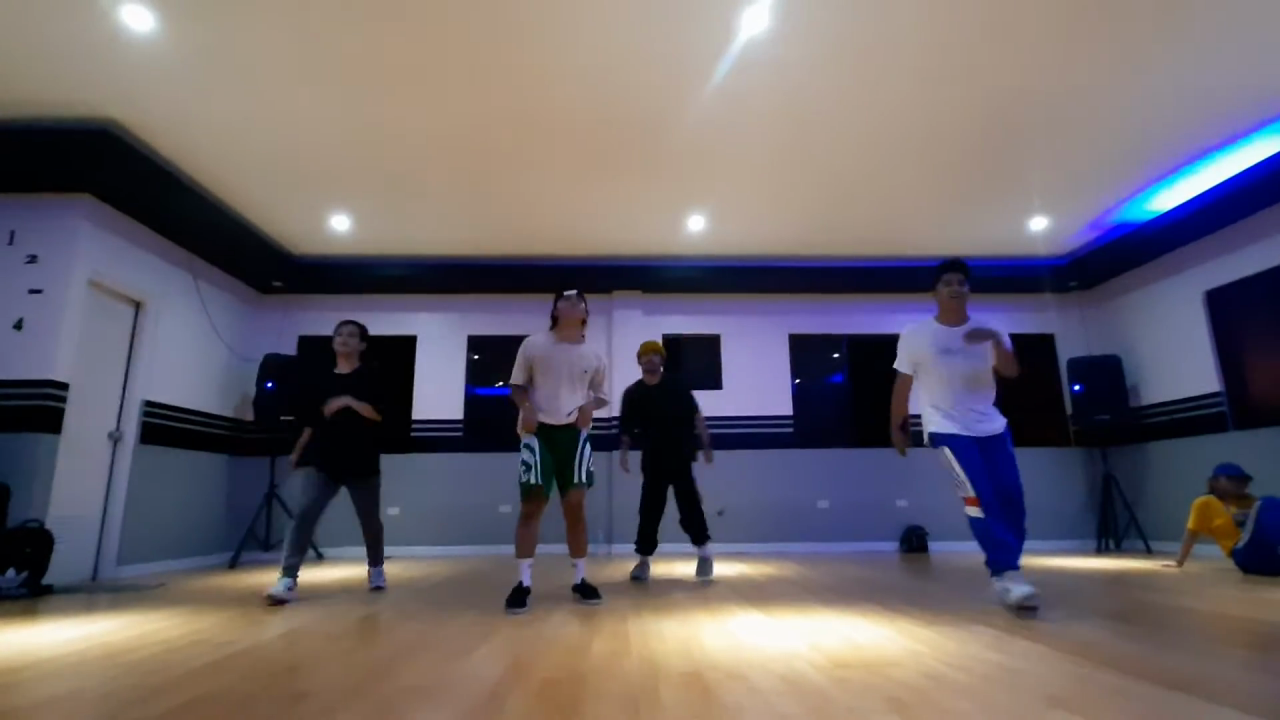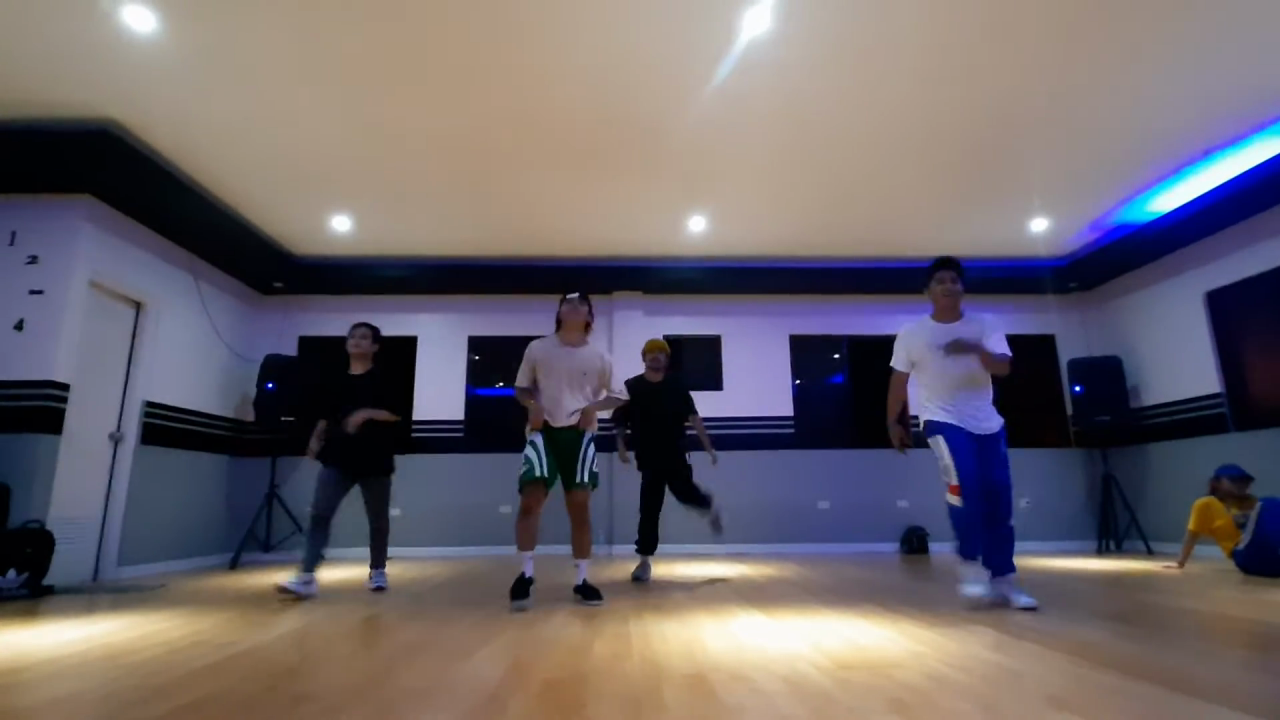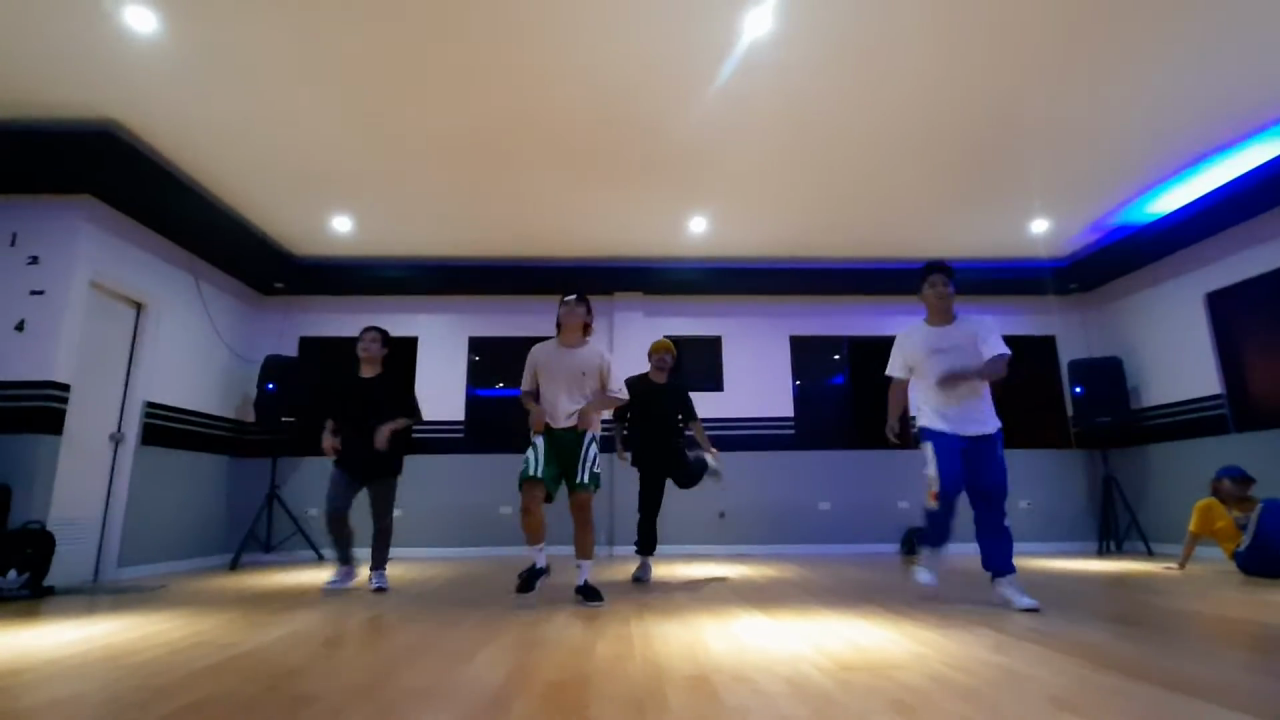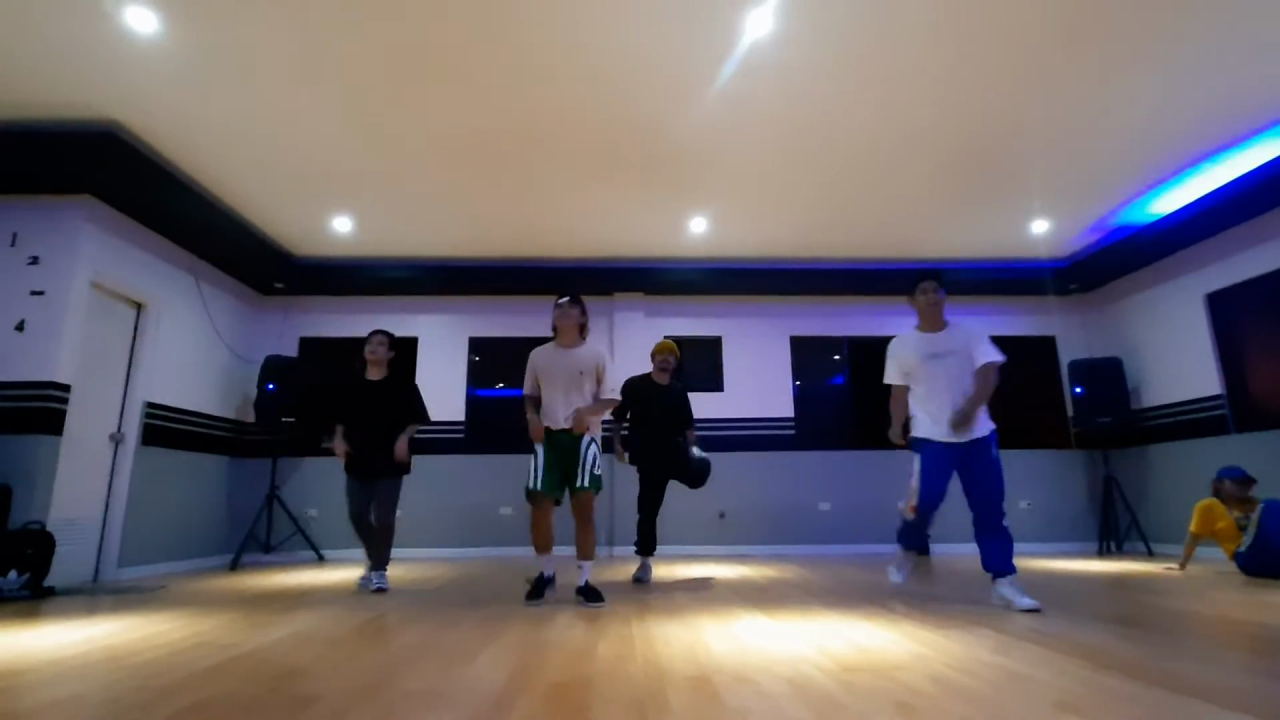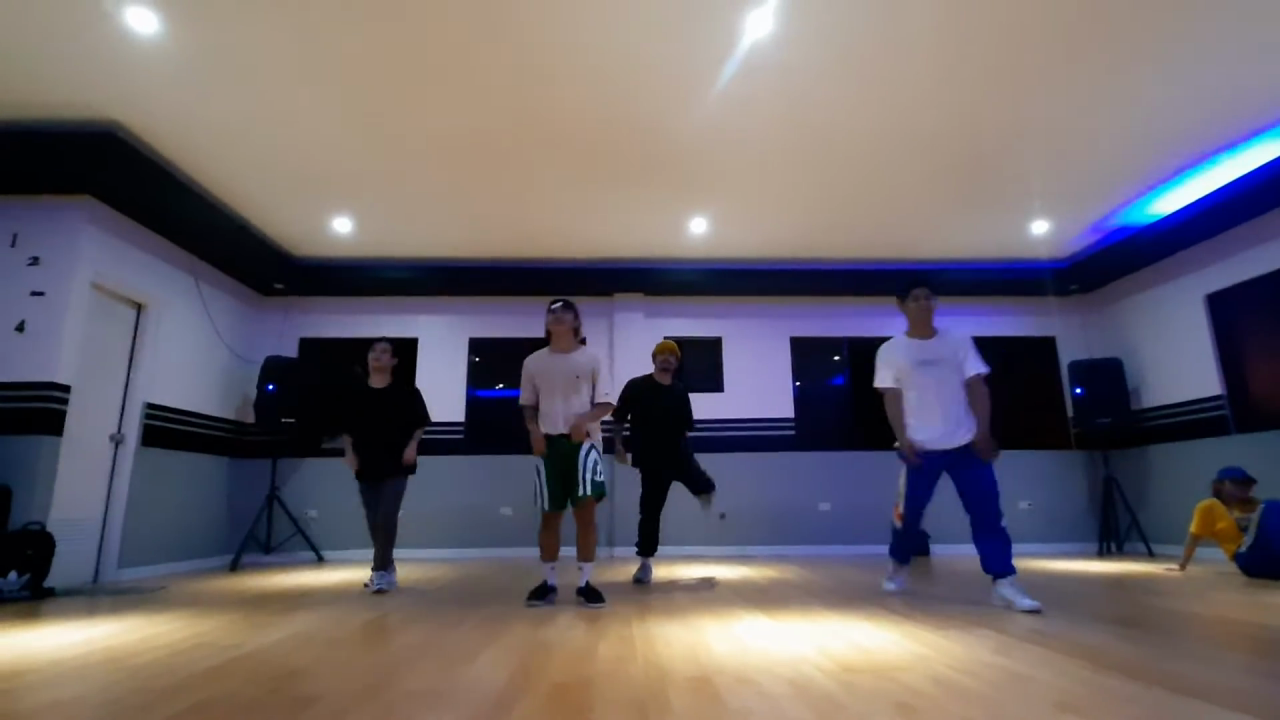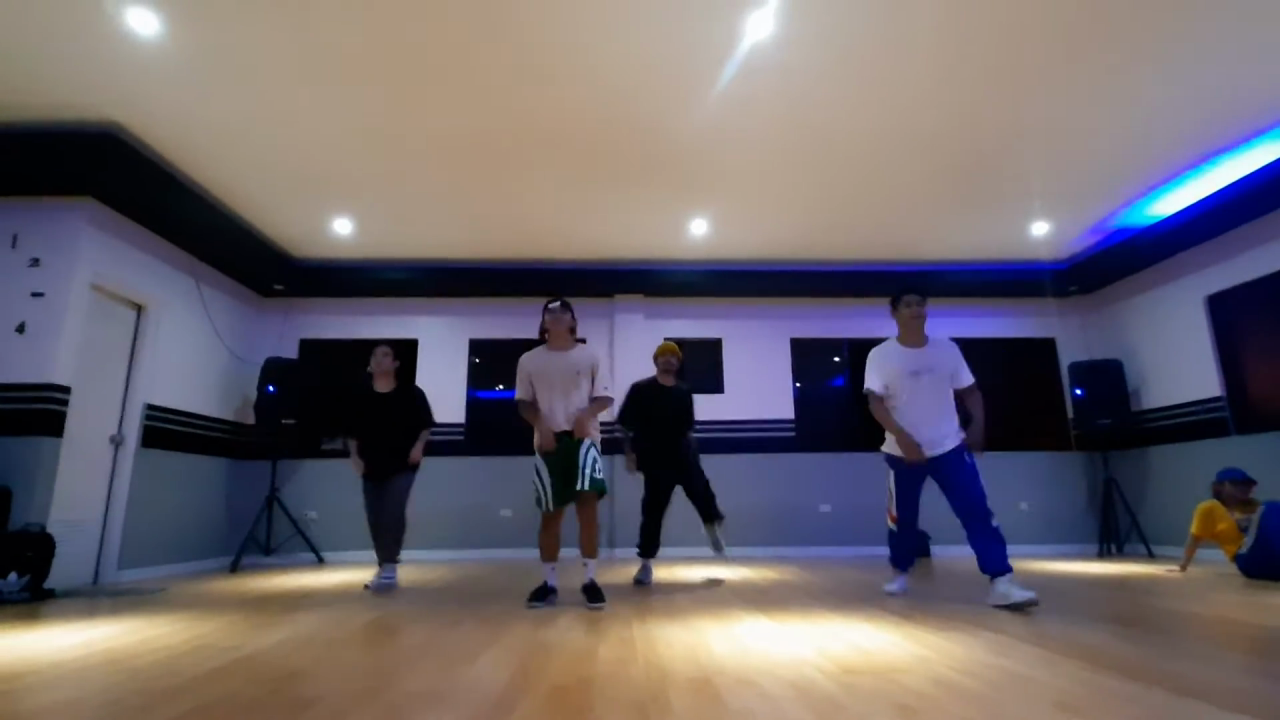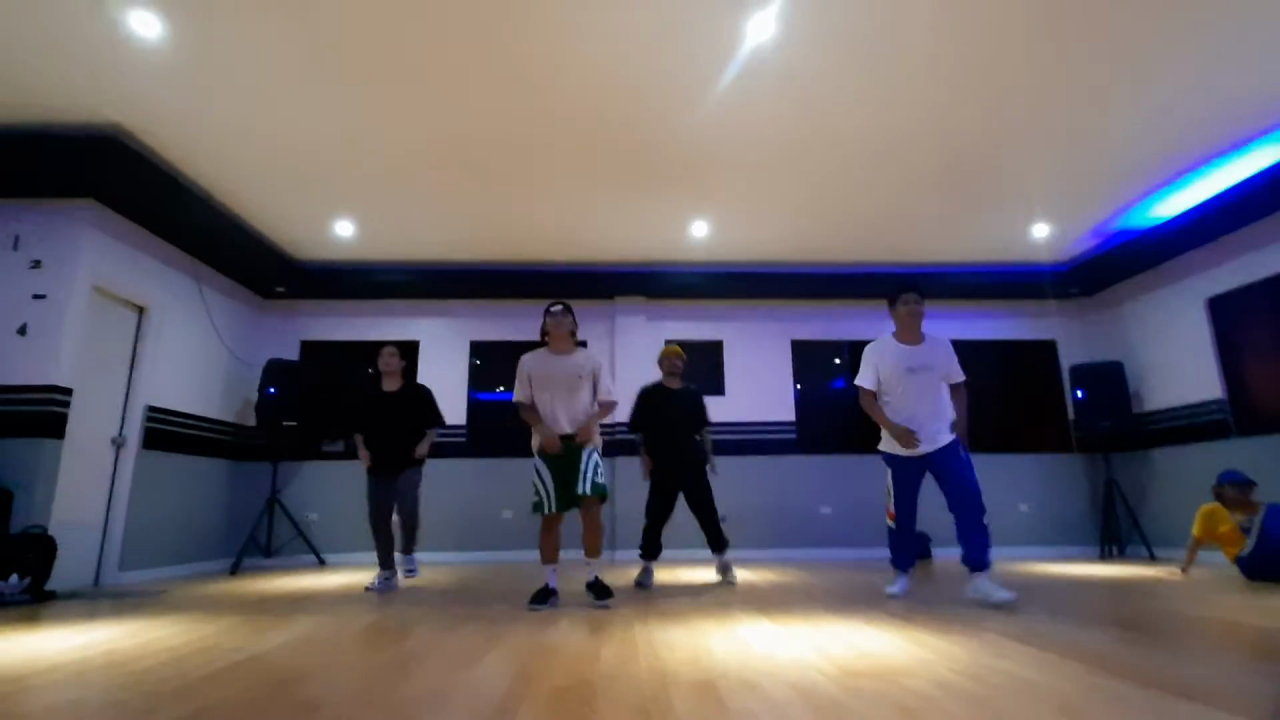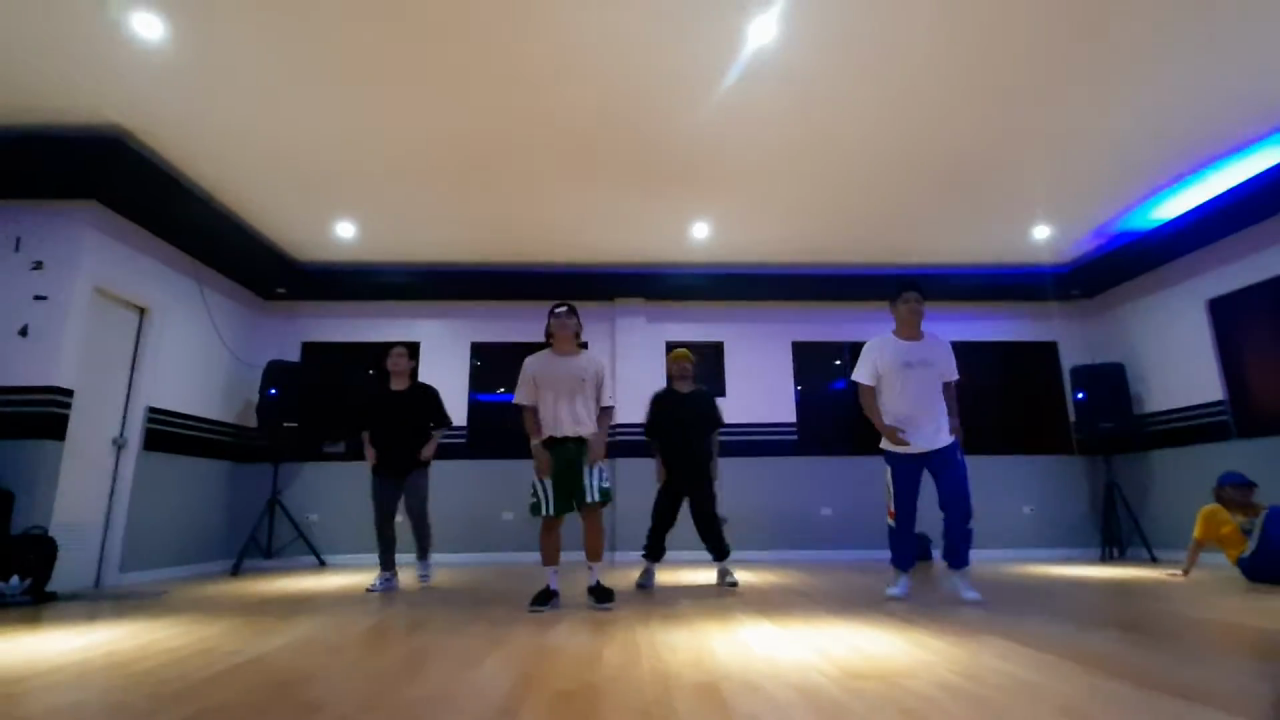
dt=0.1s
person 1, frame 1
left shoulder: (984, 331)
right shoulder: (915, 335)
left elbow: (1010, 370)
right elbow: (903, 384)
left wrist: (996, 340)
right wrist: (896, 426)
left hip: (991, 426)
right hip: (946, 428)
left knee: (1010, 498)
right knee: (979, 496)
left ankle: (1003, 572)
right ankle: (1007, 575)
person 1, frame 2
left shoulder: (984, 326)
right shoulder: (912, 333)
left elbow: (1002, 367)
right elbow: (899, 379)
left wrist: (975, 350)
right wrist: (893, 421)
left hip: (986, 425)
right hip: (942, 422)
left knee: (998, 499)
right knee: (964, 483)
left ankle: (1002, 577)
right ankle: (970, 566)
person 1, frame 3
left shoulder: (979, 328)
right shoulder: (907, 338)
left elbow: (1000, 367)
right elbow: (899, 385)
left wrist: (968, 373)
right wrist: (892, 421)
left hip: (983, 427)
right hip: (938, 427)
left knee: (992, 501)
right knee: (945, 486)
left ankle: (1003, 579)
right ankle: (928, 554)
person 1, frame 4
left shoulder: (971, 335)
right shoulder: (901, 345)
left elbow: (989, 373)
right elbow: (900, 392)
left wrist: (972, 406)
right wrist: (896, 427)
left hip: (976, 434)
right hip: (930, 437)
left knee: (990, 506)
right knee: (926, 501)
left ankle: (1004, 582)
right ankle: (907, 552)
person 1, frame 5
left shoulder: (959, 343)
right shoulder: (890, 350)
left elbow: (977, 386)
right elbow: (891, 398)
left wrist: (983, 430)
right wrist: (903, 437)
left hip: (964, 440)
right hip: (920, 444)
left knee: (986, 509)
right knee: (909, 511)
left ankle: (1004, 582)
right ankle: (898, 566)
person 1, frame 6
left shoulder: (947, 350)
right shoulder: (880, 356)
left elbow: (970, 394)
right elbow: (876, 403)
left wrist: (978, 431)
right wrist: (901, 437)
left hip: (950, 446)
right hip: (905, 451)
left knee: (976, 510)
right knee: (901, 516)
left ankle: (1001, 582)
right ankle: (900, 572)
person 1, frame 7
left shoulder: (941, 347)
right shoulder: (876, 351)
left elbow: (957, 387)
right elbow: (866, 398)
left wrist: (960, 422)
right wrist: (893, 429)
left hip: (944, 442)
right hip: (900, 446)
left knee: (969, 503)
right knee: (901, 515)
left ankle: (980, 577)
right ankle: (901, 574)
person 1, frame 8
left shoulder: (940, 345)
right shoulder: (877, 347)
left elbow: (950, 387)
right elbow: (865, 393)
left wrist: (954, 423)
right wrist: (883, 426)
left hip: (942, 441)
right hip: (900, 444)
left knee: (958, 507)
right knee: (901, 512)
left ankle: (959, 573)
right ankle: (902, 574)
person 2, frame 1
left shoulder: (593, 356)
right shoulder: (533, 345)
left elbow: (601, 395)
right elbow: (517, 386)
left wrist: (590, 406)
right wrist: (526, 408)
left hip: (574, 433)
right hip: (539, 431)
left knee: (575, 506)
right knee: (532, 504)
left ankle: (579, 579)
right ankle: (524, 582)
person 2, frame 2
left shoulder: (598, 357)
right shoulder: (537, 349)
left elbow: (618, 396)
right elbow: (522, 387)
left wrist: (595, 406)
right wrist: (532, 405)
left hip: (579, 435)
right hip: (543, 431)
left knee: (578, 504)
right knee: (531, 498)
left ankle: (581, 580)
right ankle: (526, 573)
person 2, frame 3
left shoulder: (598, 356)
right shoulder: (539, 352)
left elbow: (619, 395)
right elbow: (527, 391)
left wrist: (592, 407)
right wrist: (534, 408)
left hip: (582, 435)
right hip: (546, 433)
left knee: (582, 505)
right knee: (530, 497)
left ankle: (583, 581)
right ankle: (538, 563)
person 2, frame 4
left shoulder: (596, 355)
right shoulder: (538, 356)
left elbow: (611, 399)
right elbow: (530, 396)
left wrist: (587, 412)
right wrist: (532, 417)
left hip: (583, 437)
right hip: (548, 437)
left knee: (583, 507)
right knee: (540, 508)
left ankle: (584, 582)
right ankle: (546, 573)
person 2, frame 5
left shoulder: (591, 359)
right shoulder: (533, 362)
left elbow: (605, 403)
right elbow: (527, 405)
left wrist: (585, 419)
right wrist: (533, 429)
left hip: (583, 442)
right hip: (547, 443)
left knee: (585, 511)
right knee: (550, 517)
left ankle: (584, 582)
right ankle: (549, 582)
person 2, frame 6
left shoulder: (589, 356)
right shoulder: (529, 360)
left elbow: (605, 397)
right elbow: (523, 402)
left wrist: (587, 413)
right wrist: (540, 424)
left hip: (583, 439)
right hip: (548, 443)
left knee: (588, 506)
right knee: (550, 514)
left ankle: (589, 581)
right ankle: (549, 583)
person 2, frame 7
left shoulder: (590, 360)
right shoulder: (529, 362)
left elbow: (609, 401)
right elbow: (523, 405)
left wrist: (592, 420)
right wrist: (541, 427)
left hip: (584, 443)
right hip: (548, 445)
left knee: (591, 508)
right knee: (551, 517)
left ankle: (593, 578)
right ankle: (550, 585)
person 2, frame 8
left shoulder: (594, 364)
right shoulder: (534, 364)
left elbow: (606, 407)
right elbow: (528, 409)
left wrist: (600, 439)
right wrist: (537, 444)
left hip: (586, 446)
right hip: (550, 447)
left knee: (593, 515)
right knee: (550, 520)
left ankle: (595, 583)
right ankle: (551, 587)
person 3, frame 1
left shoulder: (370, 378)
right shoulder: (321, 382)
left elbow: (378, 414)
left wrist: (349, 401)
right wrist: (299, 450)
left hip: (360, 463)
right hip: (321, 461)
left knee: (370, 520)
right knee: (304, 512)
left ankle: (376, 568)
right ankle: (287, 579)
person 3, frame 2
left shoulder: (383, 380)
right shoulder: (337, 382)
left elbow: (395, 415)
right elbow: (326, 415)
left wrist: (365, 414)
right wrist: (316, 437)
left hip: (373, 460)
right hip: (336, 459)
left knee: (378, 518)
right knee: (320, 511)
left ankle: (378, 570)
right ankle: (306, 576)
person 3, frame 3
left shoulder: (395, 384)
right shoulder: (346, 385)
left elbow: (409, 417)
right elbow: (333, 416)
left wrist: (390, 427)
right wrist: (328, 434)
left hip: (384, 462)
right hip: (348, 460)
left knee: (381, 519)
right knee: (334, 511)
left ankle: (378, 571)
right ankle: (345, 566)
person 3, frame 4
left shoulder: (403, 387)
right shoulder: (354, 388)
left elbow: (417, 420)
right elbow: (342, 420)
left wrist: (404, 439)
right wrist: (339, 439)
left hip: (390, 464)
right hip: (358, 463)
left knee: (383, 517)
right knee: (357, 516)
left ankle: (378, 570)
right ankle: (374, 564)
person 3, frame 5
left shoulder: (406, 392)
right shoulder: (358, 396)
left elbow: (421, 424)
right elbow: (348, 430)
left wrist: (413, 445)
right wrist: (349, 452)
left hip: (396, 466)
right hip: (367, 467)
left knee: (386, 517)
right knee: (374, 521)
left ankle: (383, 570)
right ankle: (385, 566)
person 3, frame 6
left shoulder: (411, 394)
right shoulder: (361, 399)
left elbow: (426, 426)
right elbow: (352, 435)
left wrist: (419, 446)
right wrist: (355, 456)
left hip: (402, 466)
right hip: (373, 469)
left knee: (395, 514)
right knee: (376, 520)
left ankle: (390, 562)
right ankle: (385, 567)
person 3, frame 7
left shoulder: (418, 393)
right shoulder: (370, 398)
left elbow: (434, 424)
right elbow: (359, 430)
left wrist: (425, 443)
right wrist: (361, 449)
left hip: (408, 463)
right hip: (378, 466)
left knee: (408, 509)
right knee: (377, 518)
left ankle: (408, 554)
right ankle: (386, 572)
person 3, frame 8
left shoulder: (425, 393)
right shoulder: (377, 396)
left elbow: (441, 424)
right elbow: (367, 427)
left wrist: (432, 445)
right wrist: (368, 447)
left hip: (415, 465)
right hip: (384, 466)
left knee: (417, 513)
right knee: (383, 519)
left ankle: (423, 560)
right ankle: (387, 574)
person 4, frame 1
left shoulder: (676, 387)
right shoulder: (633, 393)
left elbow: (696, 415)
right elbow: (627, 428)
left wrist: (706, 445)
right wrist: (624, 452)
left hip: (679, 457)
right hip: (653, 460)
left knee: (689, 504)
right knee: (650, 510)
left ankle: (703, 553)
right ankle: (643, 560)
person 4, frame 2
left shoulder: (676, 387)
right shoulder: (631, 387)
left elbow: (692, 417)
right elbow: (619, 421)
left wrist: (708, 445)
right wrist: (621, 445)
left hip: (674, 451)
right hip: (649, 455)
left knee: (685, 492)
right knee: (649, 508)
left ankle: (710, 509)
right ankle: (644, 560)
person 4, frame 3
left shoulder: (677, 391)
right shoulder: (632, 385)
left elbow: (692, 422)
right elbow: (619, 418)
left wrist: (708, 448)
right wrist: (620, 443)
left hip: (673, 449)
right hip: (646, 455)
left knee: (688, 477)
right knee: (648, 508)
left ankle: (706, 462)
right ankle: (644, 561)
person 4, frame 4
left shoulder: (679, 392)
right shoulder: (634, 386)
left elbow: (687, 426)
right elbow: (618, 417)
left wrist: (691, 449)
right wrist: (617, 444)
left hip: (674, 450)
right hip: (647, 456)
right knee: (648, 508)
right ankle: (645, 562)
person 4, frame 5
left shoulder: (680, 392)
right shoulder: (637, 386)
left elbow: (686, 426)
right elbow: (619, 417)
left wrist: (688, 448)
right wrist: (618, 445)
left hip: (678, 452)
right hip: (651, 458)
left knee: (703, 485)
right knee: (650, 509)
left ankle: (703, 491)
right ankle: (645, 562)
person 4, frame 6
left shoulder: (684, 393)
right shoulder: (640, 390)
right elbow: (626, 424)
left wrist: (693, 451)
right wrist: (629, 453)
left hip: (684, 457)
right hip: (655, 460)
left knee: (703, 495)
right knee: (652, 511)
left ankle: (713, 528)
right ankle: (646, 564)
person 4, frame 7
left shoulder: (693, 394)
right shoulder: (649, 394)
left elbow: (703, 428)
right elbow: (639, 430)
left wrist: (709, 456)
right wrist: (645, 457)
left hip: (692, 463)
right hip: (663, 465)
left knee: (706, 511)
right knee: (656, 515)
left ankle: (722, 560)
right ankle: (647, 566)
person 4, frame 8
left shoulder: (705, 398)
right shoulder: (661, 400)
left elbow: (713, 431)
right elbow: (653, 435)
left wrist: (713, 460)
right wrist: (660, 464)
left hip: (700, 469)
right hip: (673, 470)
left knee: (707, 518)
right knee: (661, 519)
left ankle: (722, 567)
right ankle: (649, 568)
